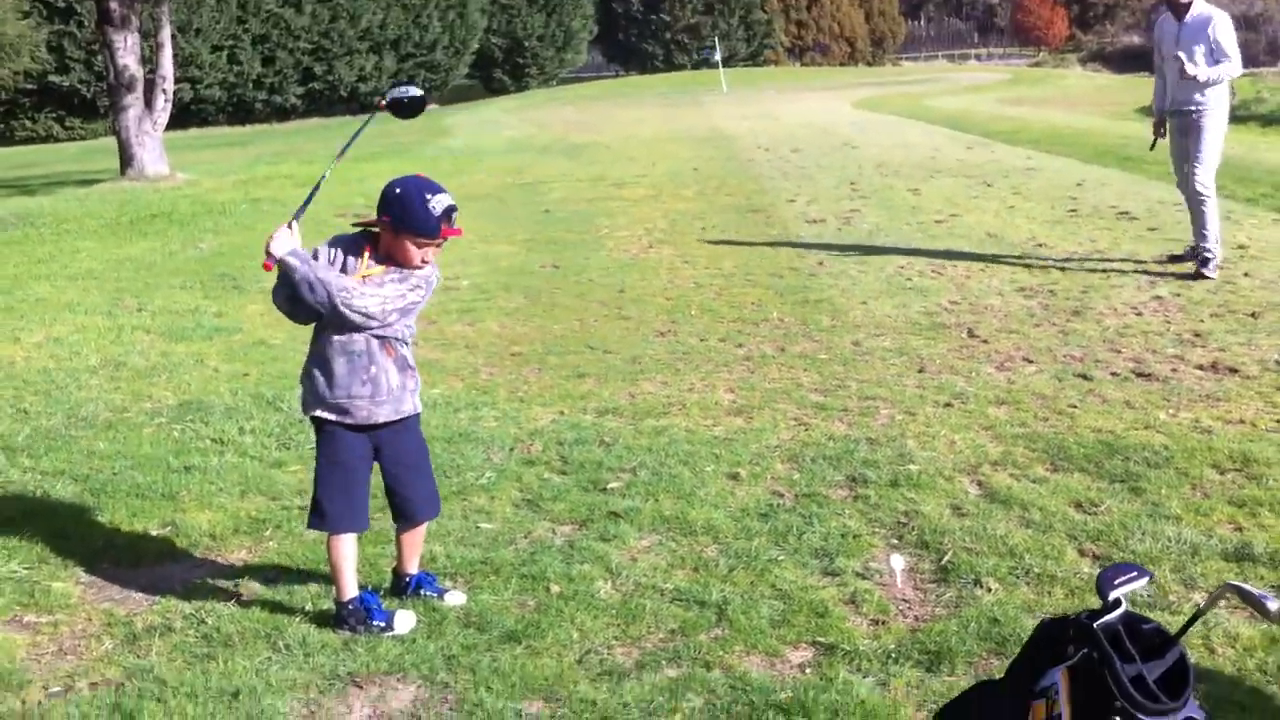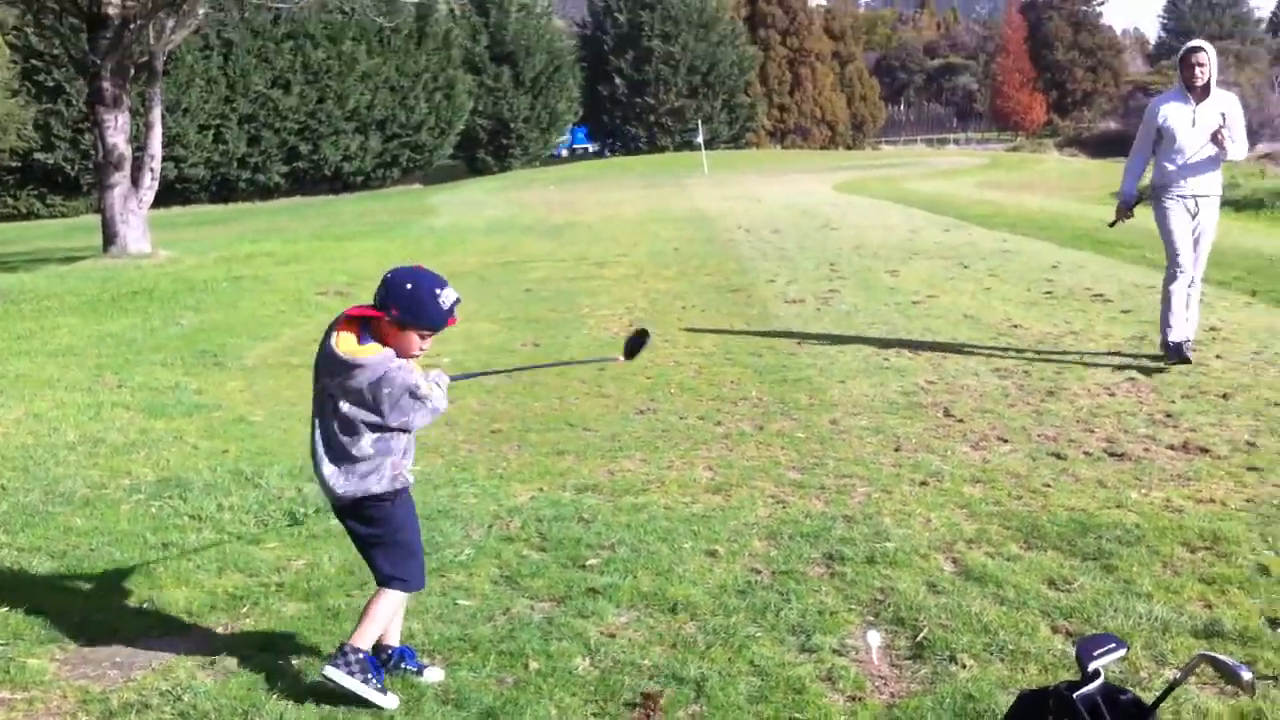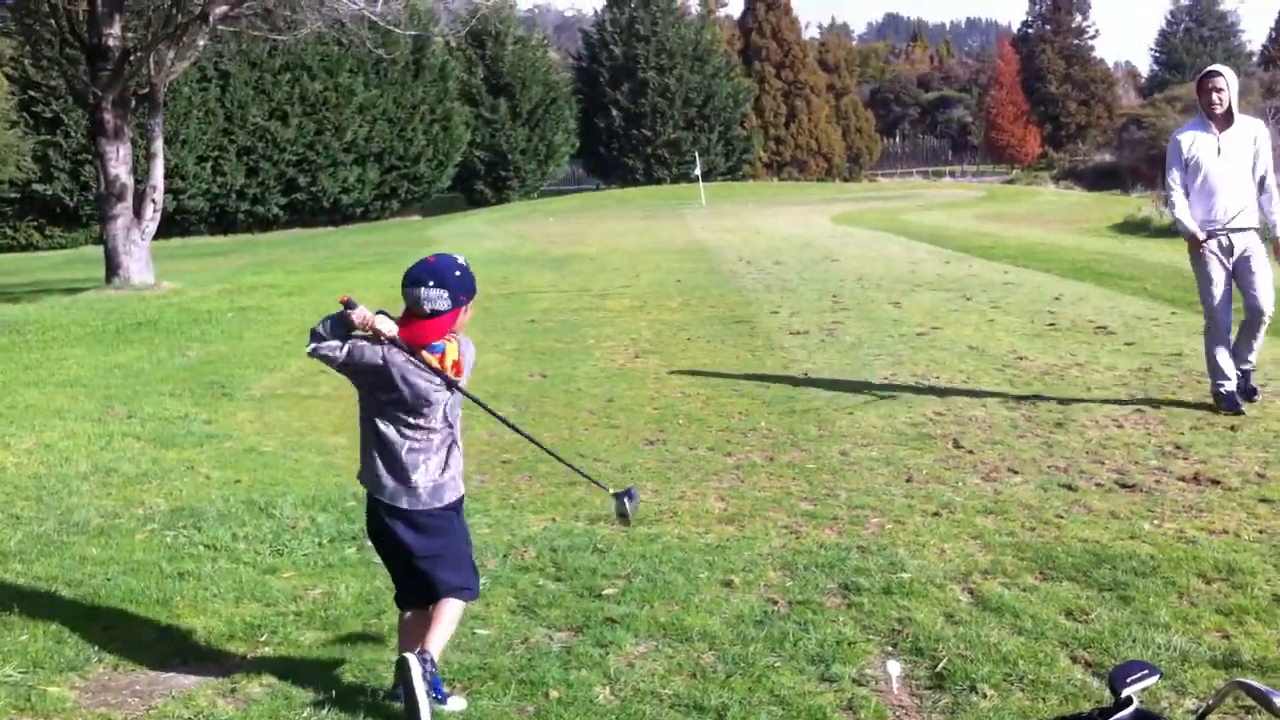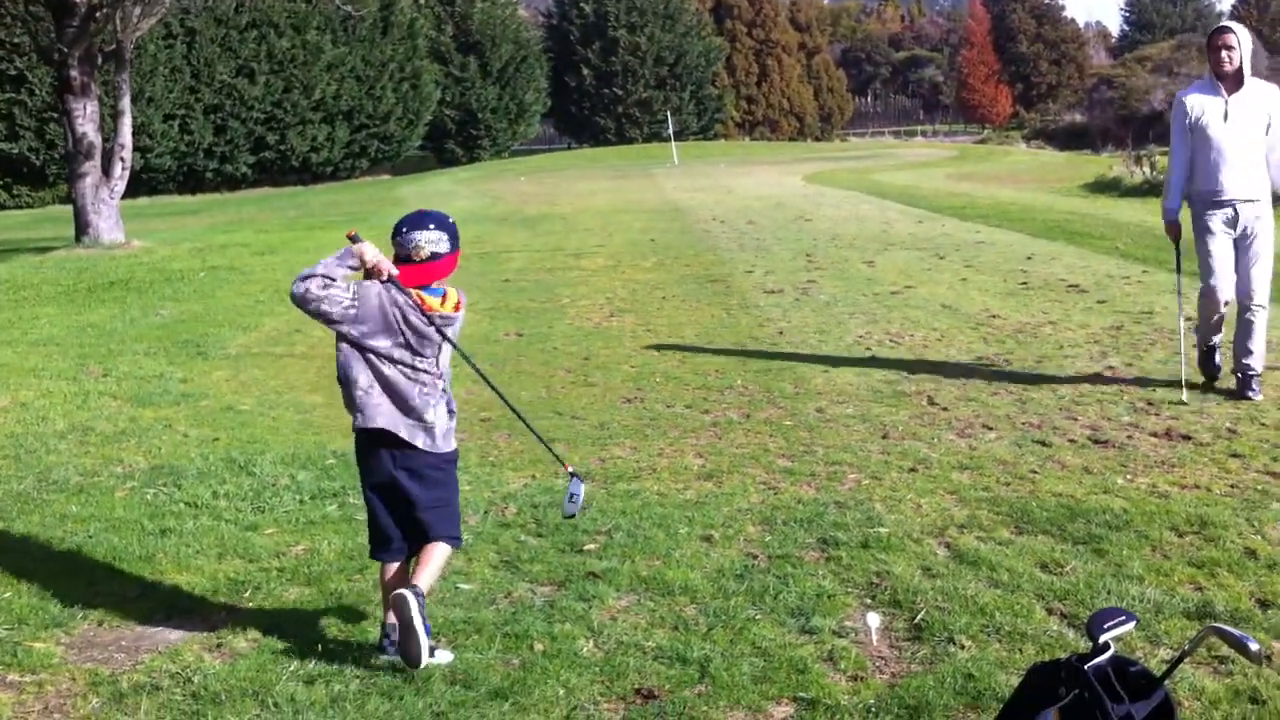
dt=0.5s
person 1, frame 1
left shoulder: (421, 278)
right shoulder: (339, 253)
left elbow: (358, 302)
right elbow: (296, 306)
left wrist: (294, 257)
right wrist: (290, 256)
left hip: (396, 407)
right hip: (338, 407)
left knee: (417, 502)
right knee: (342, 507)
left ankle: (408, 577)
right ankle: (350, 606)
person 1, frame 2
left shoulder: (340, 338)
right shoulder: (395, 376)
right elbow: (429, 405)
left wrist: (422, 381)
right wrist: (437, 384)
left hip: (349, 480)
right hip: (377, 486)
left knee: (396, 568)
right knee: (404, 575)
left ankle: (388, 650)
right ankle: (353, 657)
person 1, frame 3
left shoulder: (374, 355)
right shoulder: (459, 359)
left elbow: (321, 344)
left wrist: (353, 319)
right wrist: (390, 329)
left hip: (385, 498)
right hip: (435, 500)
left knee: (412, 592)
right knee: (455, 587)
left ankle: (409, 679)
right ankle: (423, 662)
person 1, frame 4
left shoulder: (372, 301)
right shoulder: (454, 306)
left elbow: (307, 291)
left wrist: (354, 255)
right wrist: (384, 271)
left hip: (379, 443)
right hip: (433, 444)
left knee: (392, 542)
right knee: (441, 535)
left ankle: (396, 631)
right ankle: (413, 595)
person 2, frame 1
right shoulder: (1163, 24)
left elbow: (1233, 64)
left wrist: (1200, 74)
right wrist: (1159, 113)
left hip: (1209, 113)
right hip: (1178, 114)
left knee: (1200, 182)
right knee: (1187, 183)
left ankle: (1209, 255)
right ankle: (1201, 247)
person 2, frame 2
left shoulder: (1227, 103)
right shoulder: (1160, 106)
left elbow: (1241, 148)
right elbow: (1140, 152)
left wrist: (1226, 147)
right wrist: (1127, 195)
left hip: (1207, 199)
right hip: (1170, 196)
left knee: (1193, 275)
right knee: (1179, 264)
left ankle: (1183, 338)
right ankle: (1172, 339)
person 2, frame 3
right shoulder: (1183, 138)
right elbow: (1175, 191)
right wrist: (1188, 227)
left hip: (1248, 235)
right hip: (1207, 240)
right knee: (1218, 318)
left ankle: (1243, 367)
right ankle: (1224, 388)
person 2, frame 4
right shoulder: (1189, 100)
right elbow: (1179, 159)
right wrist: (1170, 211)
right hip: (1211, 209)
right knee: (1218, 291)
left ankle: (1248, 373)
right ankle: (1209, 341)
